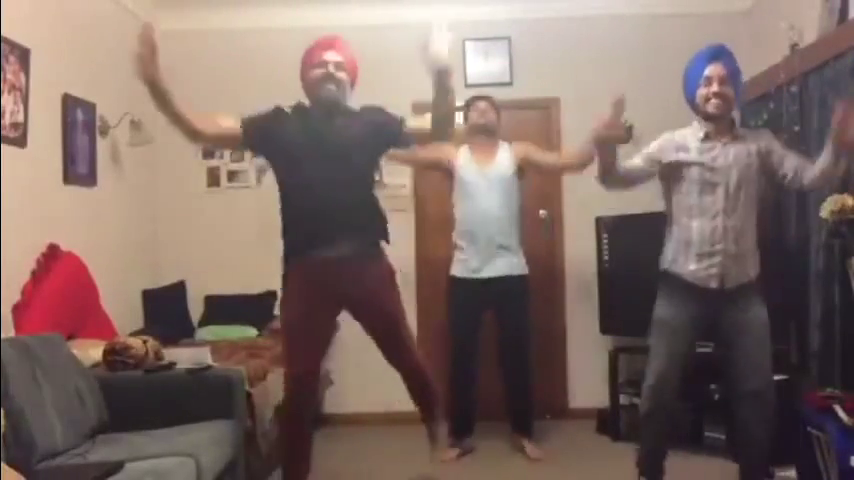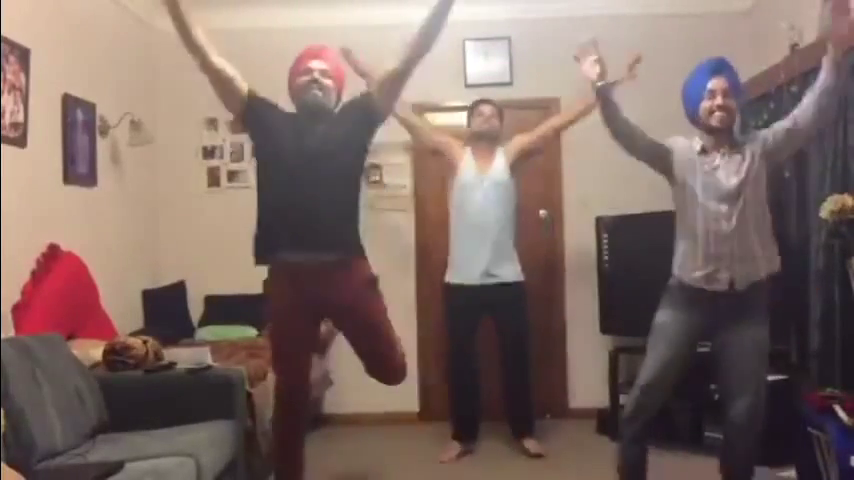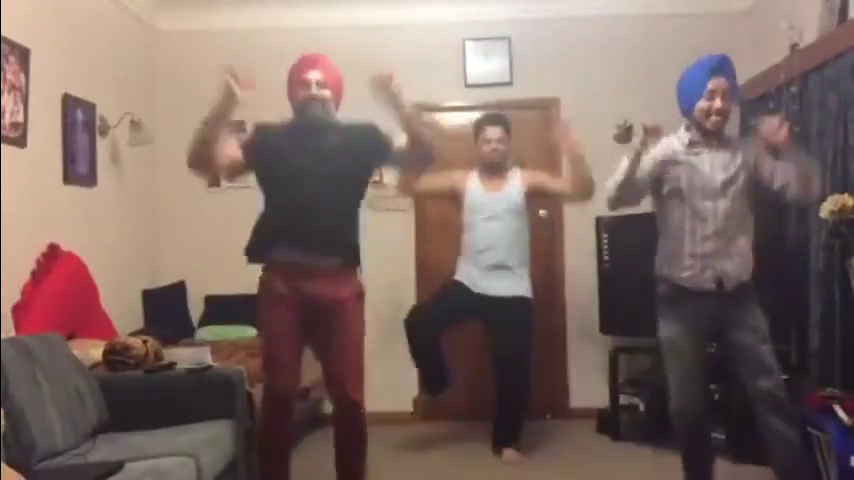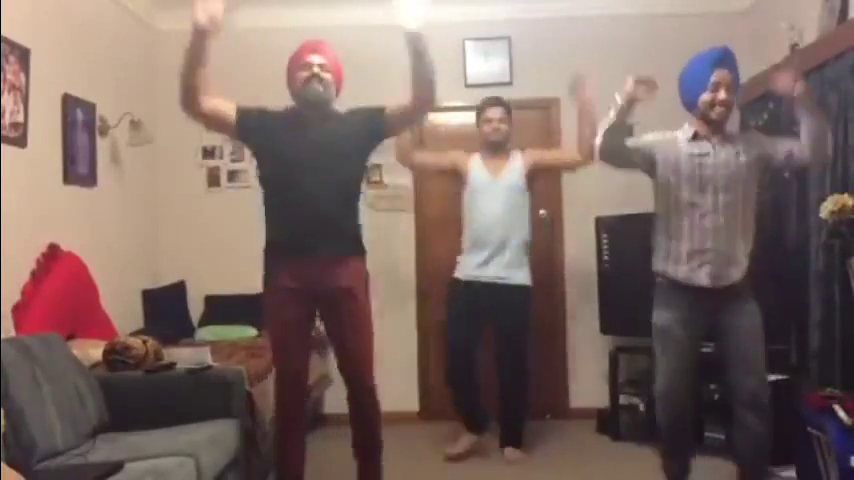
dt=0.2s
person 1, frame 1
left shoulder: (372, 124)
right shoulder: (278, 125)
right elbow: (202, 131)
right wrist: (158, 87)
left hip: (365, 264)
right hip: (304, 273)
left knee: (405, 358)
right knee: (300, 386)
left ankle: (433, 414)
person 1, frame 2
left shoulder: (356, 119)
right shoulder: (267, 121)
left elbow: (408, 62)
right elbow: (210, 63)
left hip: (347, 270)
right hip: (288, 275)
left knee: (391, 368)
right knee: (292, 389)
left ankle: (378, 335)
person 1, frame 3
left shoulder: (360, 139)
right shoulder: (269, 140)
left elbow: (424, 154)
right elbow: (201, 162)
left wrist: (397, 103)
right wrist: (226, 104)
left hip: (339, 282)
right hip: (282, 281)
left knee: (349, 398)
right knee: (279, 393)
person 1, frame 4
left shoulder: (359, 125)
right shoulder: (266, 125)
left elbow: (422, 102)
right elbow: (195, 104)
left wrist: (415, 43)
left hip: (344, 269)
right hip: (286, 271)
left knee: (360, 378)
right knee: (290, 382)
person 2, frame 1
left shoulder: (759, 145)
right shoulder: (673, 146)
left elbow: (810, 176)
right elbow: (620, 178)
right wrist: (606, 153)
left hip: (741, 288)
right hip: (683, 286)
left knee: (756, 392)
right knee: (660, 388)
person 2, frame 2
left shoulder: (760, 150)
right shoulder: (675, 153)
left elbow: (811, 116)
right elbow: (625, 134)
right wrist: (602, 86)
left hip: (745, 297)
right hip: (687, 294)
left knee: (745, 409)
right knee: (649, 388)
person 2, frame 3
left shoulder: (748, 153)
right shoulder: (663, 155)
left elbow: (807, 191)
right elbow: (616, 198)
left wrist: (788, 151)
right wrist: (637, 153)
left hip: (736, 291)
right hip: (682, 294)
left knee: (771, 390)
right knee: (687, 404)
person 2, frame 4
left shoulder: (752, 147)
right shoulder: (664, 148)
left elbow: (812, 151)
right elbow: (609, 151)
left wrist: (803, 102)
right wrist: (625, 106)
left hip: (732, 289)
right hip: (678, 289)
left knee: (752, 393)
right knee: (673, 396)
person 3, frame 1
left shoulder: (515, 153)
right shoulder: (452, 155)
left elbow: (568, 163)
right elbow: (405, 155)
left wrist: (600, 137)
left hip: (511, 272)
right hip: (465, 273)
left knee: (516, 355)
right knee: (461, 358)
left ankle: (524, 432)
right ankle: (461, 435)
person 3, frame 2
left shoulder: (513, 151)
right shoulder: (455, 153)
left elbow: (560, 121)
right elbow: (408, 120)
right wrist: (368, 76)
left hip: (506, 277)
right hip: (461, 277)
left knee: (516, 355)
right knee: (459, 357)
left ankle: (525, 431)
right ankle: (463, 435)
person 3, frame 3
left shoulder: (527, 178)
right shoulder: (461, 180)
left elbow: (582, 189)
right elbow: (409, 187)
left wrist: (572, 150)
left hip: (512, 288)
right hip: (468, 281)
left knee: (513, 367)
right knee: (419, 324)
left ankle: (507, 439)
right ankle: (434, 383)
person 3, frame 4
left shoulder: (527, 162)
right shoulder: (463, 163)
left elbow: (582, 156)
right elbow: (409, 159)
left wrist: (585, 109)
left hip: (513, 278)
right hip: (470, 275)
left knee: (513, 361)
right knee: (458, 352)
left ankle: (511, 438)
right ankle: (472, 426)
